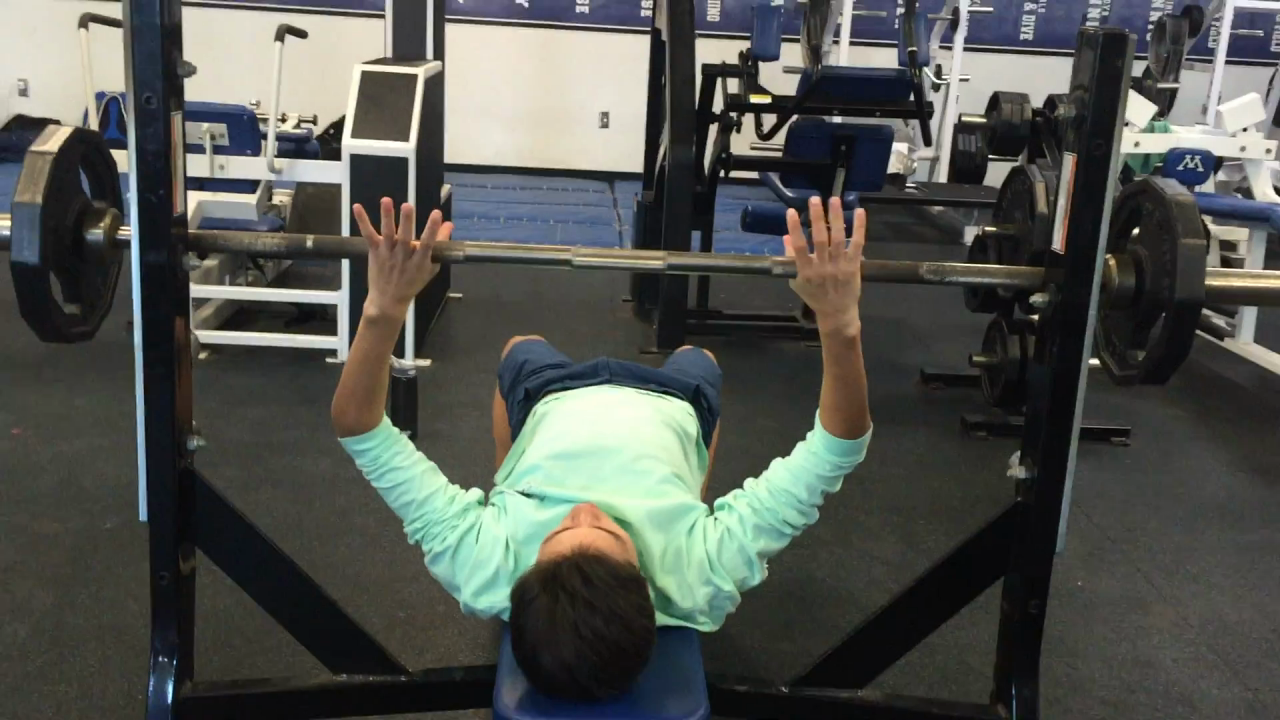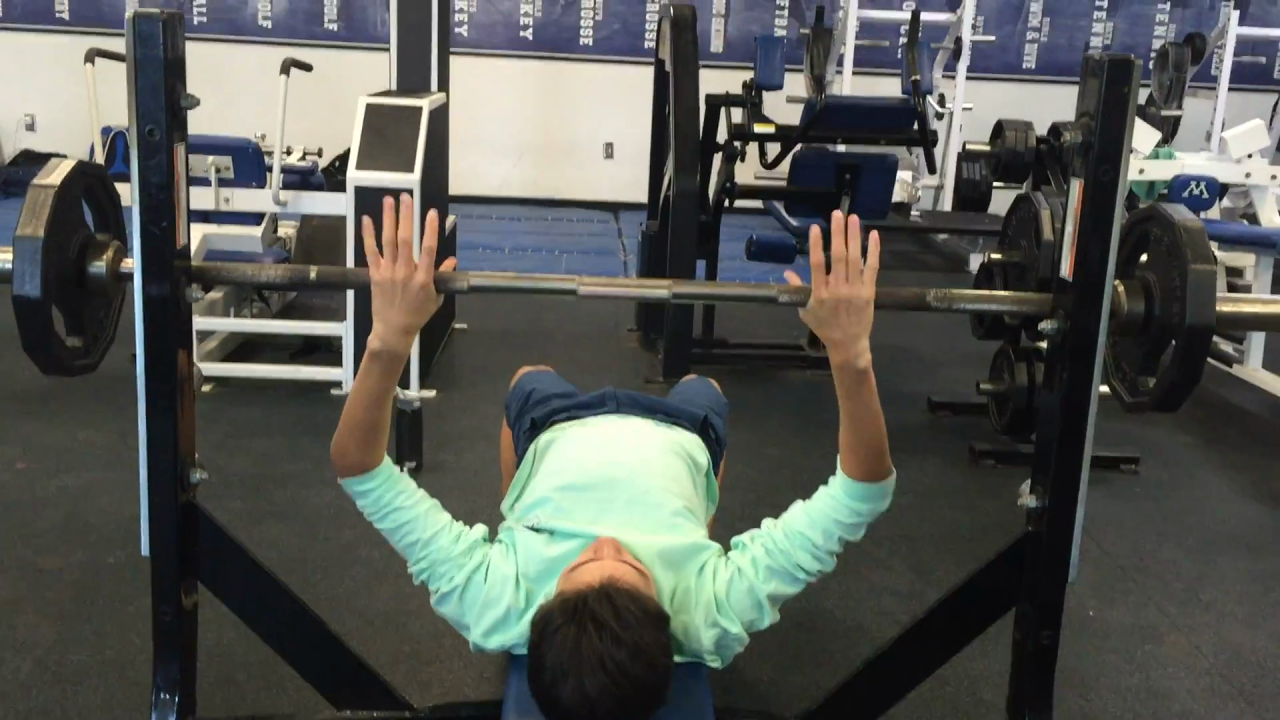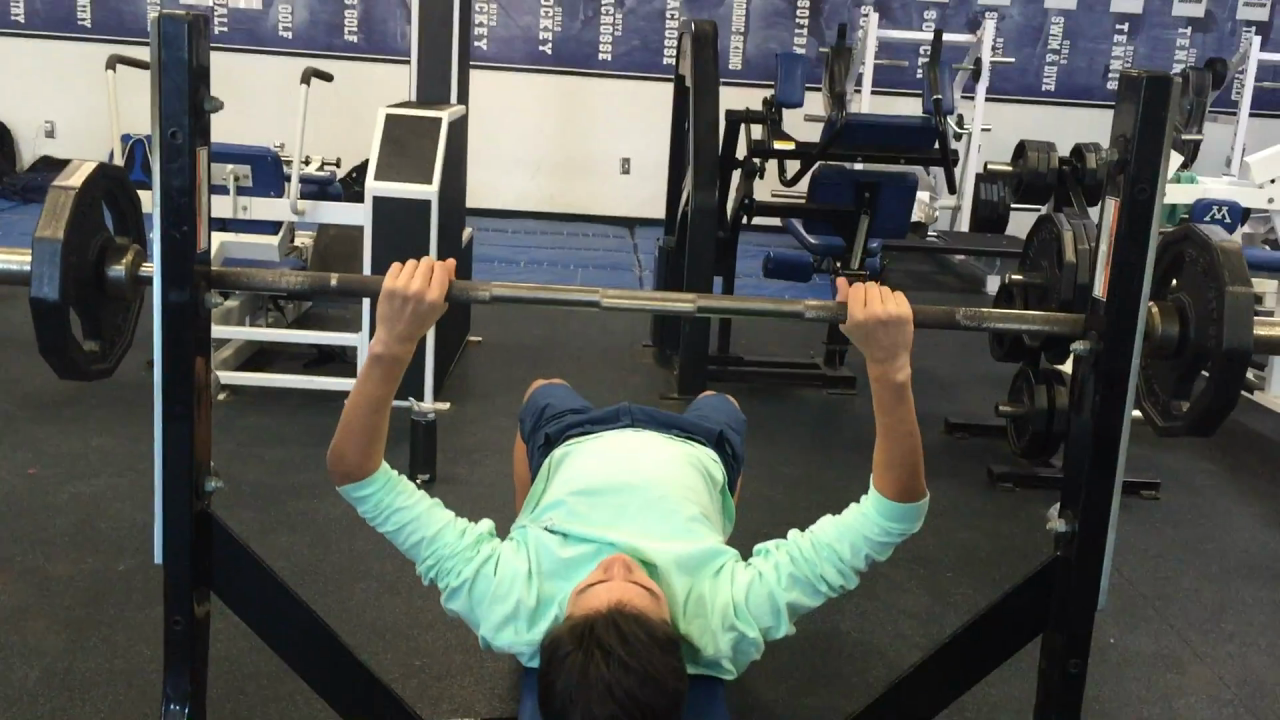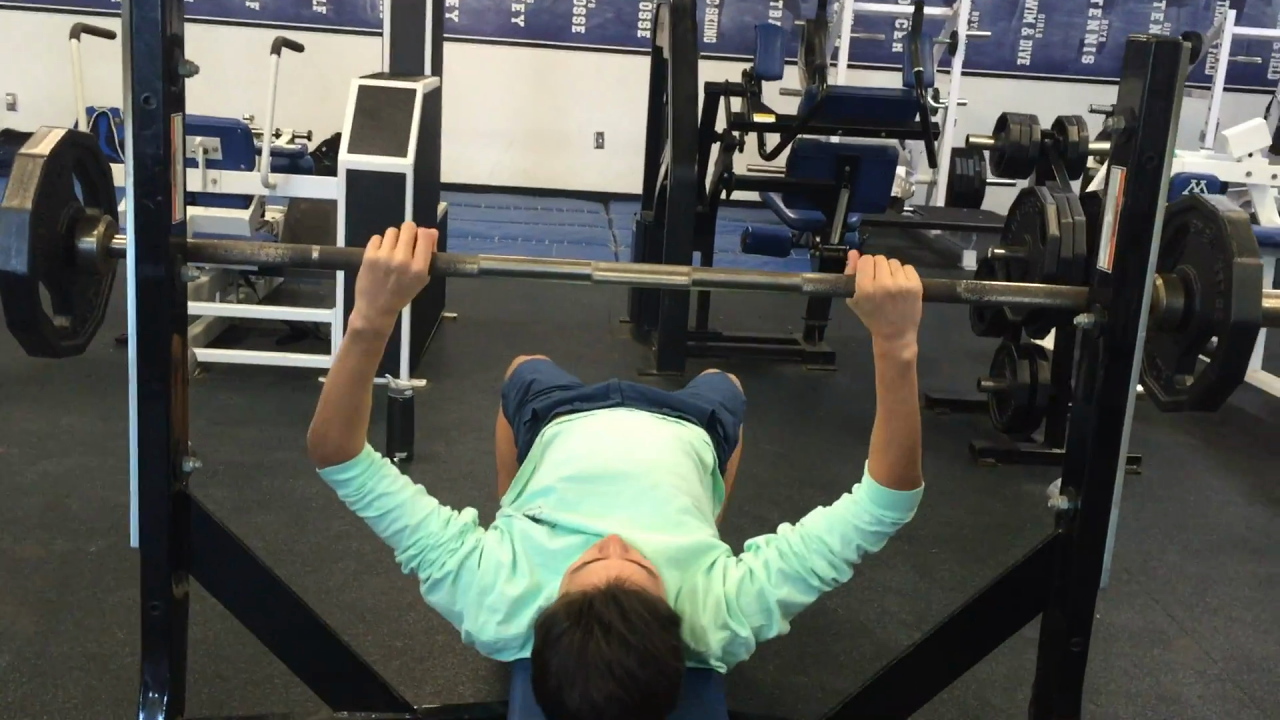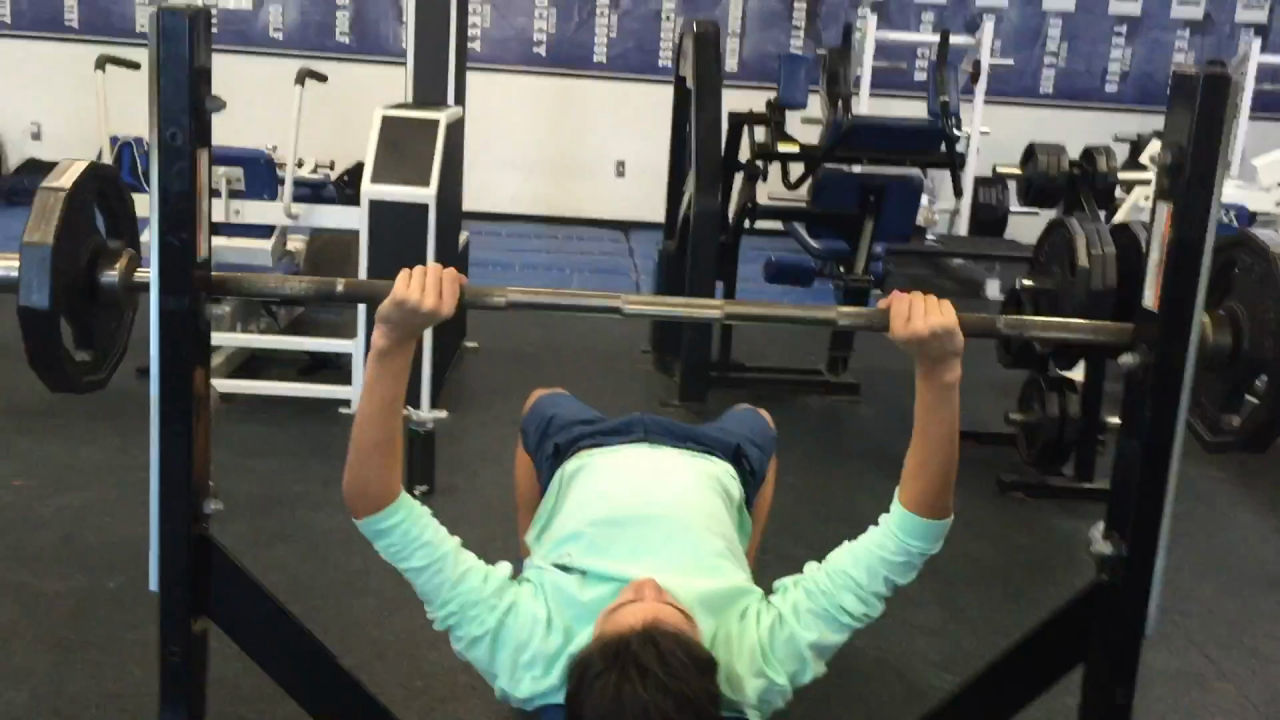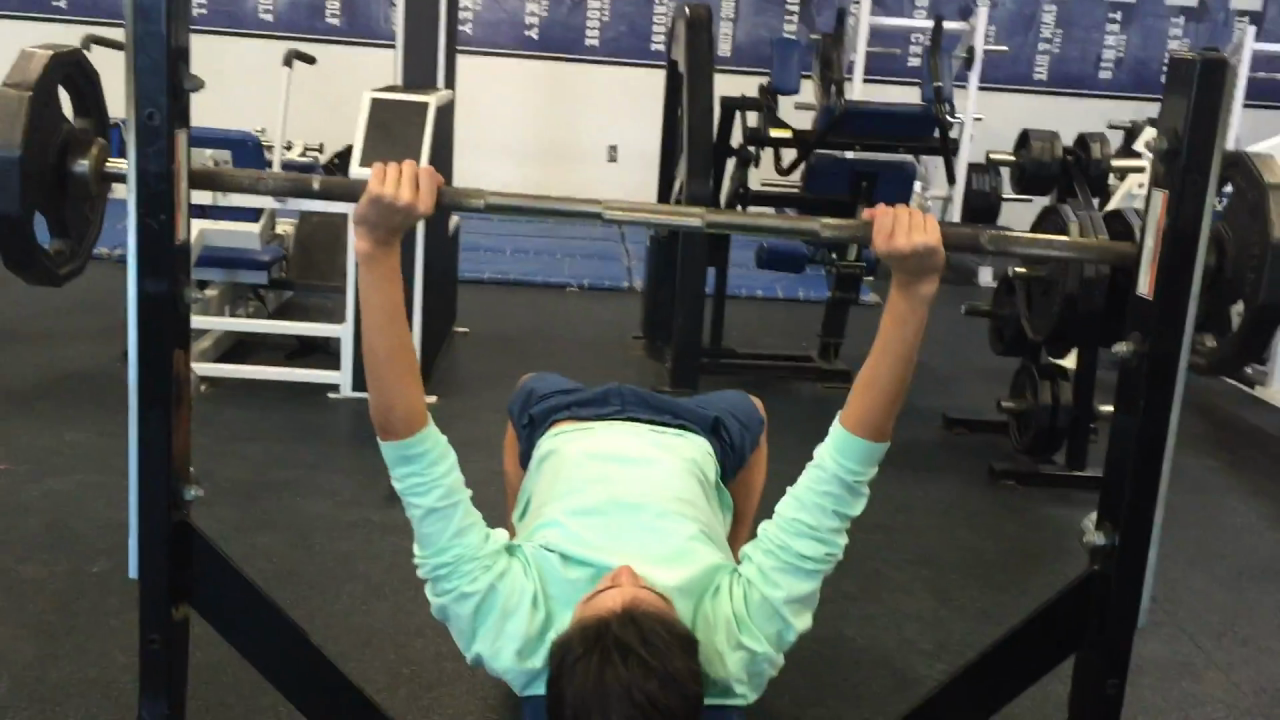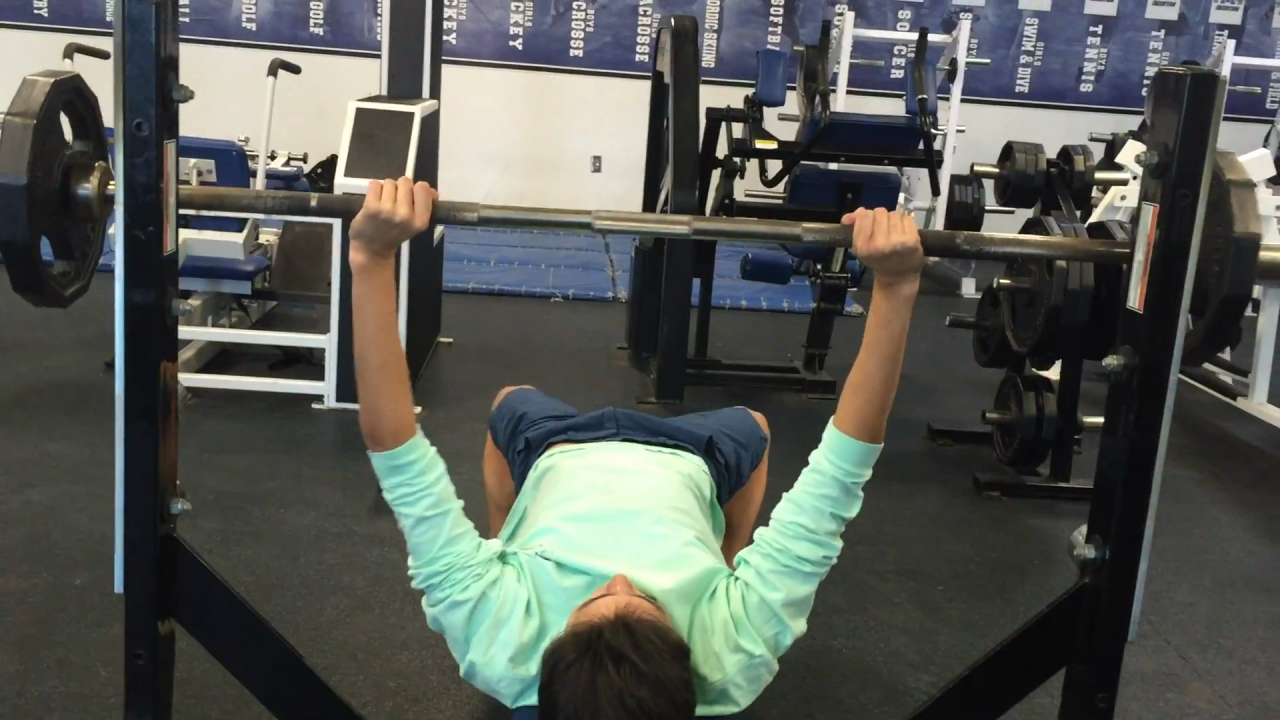
dt=0.5s
person 1, frame 1
left shoulder: (486, 569)
right shoulder: (698, 575)
left elbow: (360, 431)
right elbow: (836, 450)
left wrist: (384, 308)
right wrist: (839, 320)
left knee: (524, 349)
right knee: (696, 361)
person 1, frame 2
left shoulder: (500, 607)
right shoulder: (710, 613)
left elbow: (359, 470)
right elbow: (864, 490)
left wrist: (388, 340)
right wrist: (848, 352)
left knee: (530, 381)
right knee: (702, 391)
person 1, frame 3
left shoulder: (512, 606)
right shoulder: (726, 617)
left elbow: (354, 474)
right elbow: (895, 514)
left wrist: (390, 344)
right wrist: (890, 368)
left knee: (545, 393)
right knee: (717, 405)
person 1, frame 4
left shoulder: (496, 606)
right shoulder: (722, 615)
left elbow: (339, 459)
right elbow: (888, 502)
left wrist: (370, 317)
right wrist: (895, 345)
left knee: (528, 369)
right knee: (722, 386)
person 1, frame 5
left shoulder: (526, 655)
right shoulder: (758, 662)
left elbow: (372, 505)
right elbow: (913, 533)
left wrist: (392, 342)
right wrist: (938, 372)
left knee: (547, 404)
right knee: (752, 423)
person 1, frame 6
left shoulder: (508, 634)
right shoulder: (738, 643)
left elbow: (409, 451)
right elbow: (848, 463)
left wrist: (377, 247)
right wrist: (912, 288)
left knee: (534, 391)
right knee: (743, 411)
person 1, frame 7
left shoulder: (501, 646)
right shoulder: (733, 651)
left elbow: (398, 459)
right elbow: (842, 470)
left wrist: (372, 260)
right wrist: (893, 288)
left knee: (515, 404)
right knee: (748, 426)
